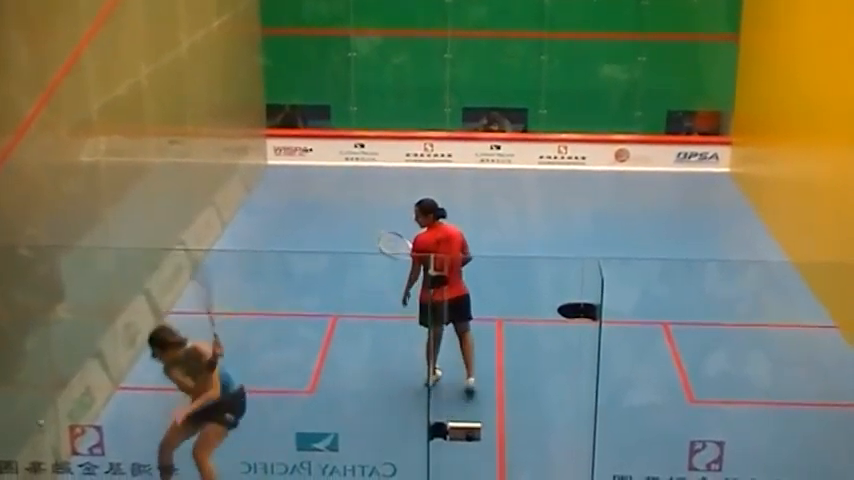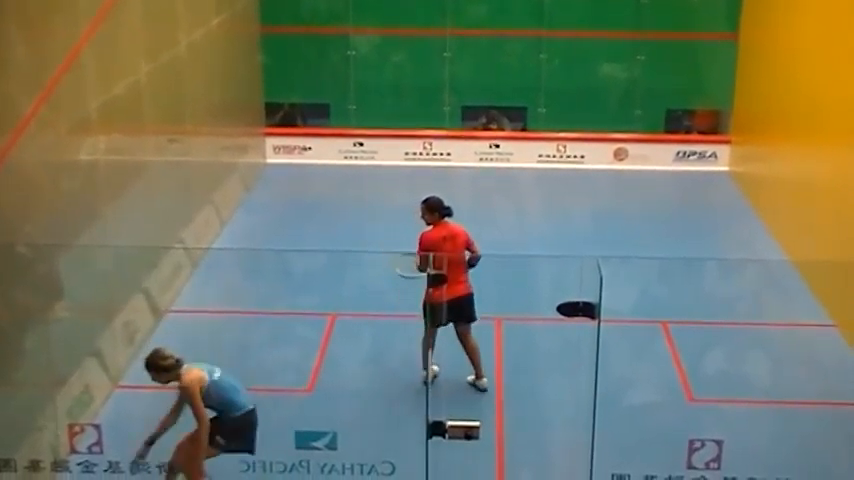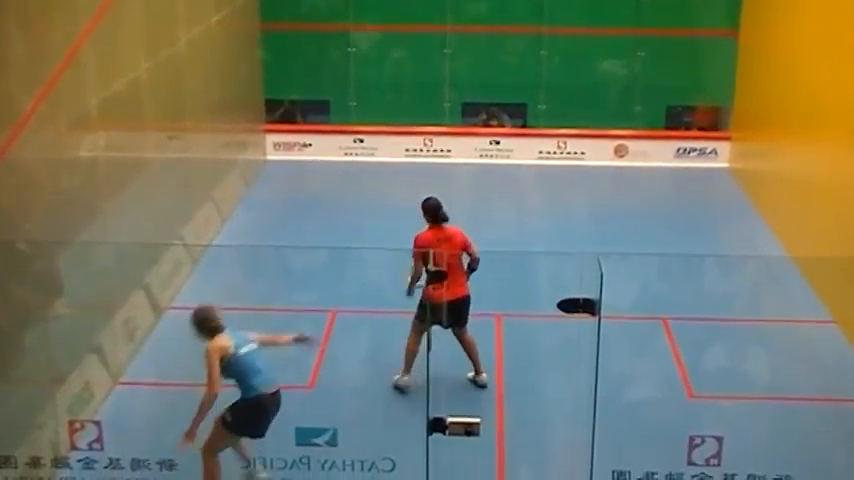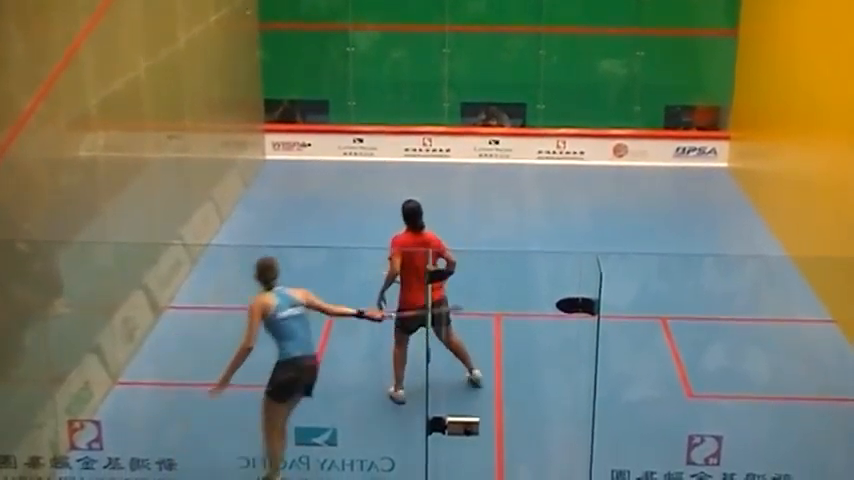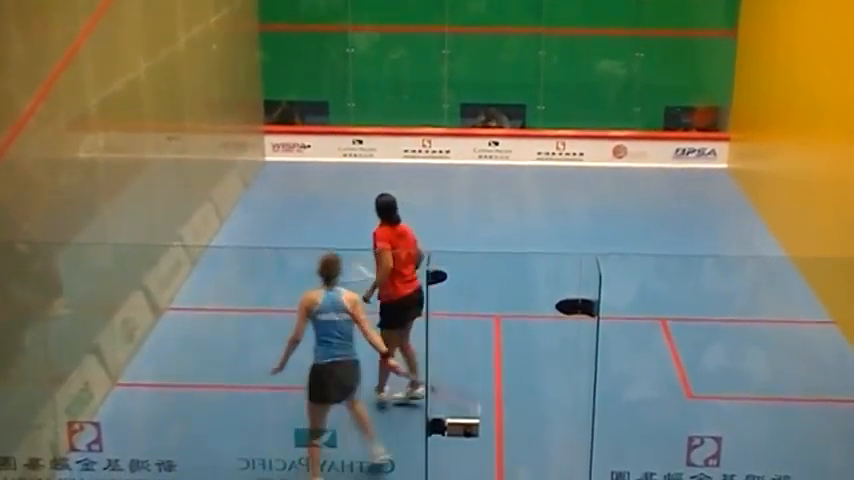
dt=0.2s
person 1, frame 1
left shoulder: (421, 240)
right shoulder: (456, 232)
left elbow: (415, 273)
right elbow: (467, 257)
left wrist: (406, 292)
left hip: (432, 298)
right hip: (458, 294)
left knee: (434, 334)
right knee: (464, 334)
left ankle: (431, 374)
right ankle: (470, 377)
person 1, frame 2
left shoulder: (426, 237)
right shoulder: (460, 231)
left elbow: (422, 268)
right elbow: (476, 256)
left wrist: (427, 264)
left hip: (436, 297)
right hip: (462, 294)
left knee: (429, 334)
right knee: (466, 336)
left ankle: (427, 371)
right ankle: (480, 378)
person 1, frame 3
left shoulder: (421, 239)
right shoulder: (458, 233)
left elbow: (417, 273)
right elbow: (475, 258)
left wrist: (410, 287)
right wrist: (466, 275)
left hip: (434, 298)
right hip: (460, 295)
left knee: (416, 333)
right knee: (462, 334)
left ankle: (404, 376)
right ankle: (480, 374)
person 1, frame 4
left shoulder: (398, 241)
right shoulder: (433, 239)
left elbow: (394, 271)
right elbow: (452, 262)
left wrist: (382, 292)
right wrist: (442, 278)
left hip: (410, 303)
right hip: (436, 299)
left knee: (400, 343)
right knee: (448, 337)
left ankle: (398, 389)
right ankle: (473, 372)
person 1, frame 5
left shoulder: (380, 233)
right shoulder: (406, 230)
left elbow: (387, 265)
right elbow: (418, 256)
left wrist: (371, 290)
left hip: (394, 296)
right hip: (414, 291)
left knee: (389, 344)
right knee: (403, 341)
left ankle: (381, 391)
right ankle: (416, 386)
person 2, frame 1
left shoulder: (199, 352)
right shoulder: (171, 369)
left elbow: (214, 392)
right elbow: (194, 392)
left wrist: (187, 410)
right wrist: (208, 369)
left hip: (231, 398)
right hip: (203, 398)
left knee: (199, 453)
right knee: (165, 447)
person 2, frame 2
left shoulder: (188, 382)
right shoulder: (188, 376)
left elbow: (204, 423)
right elbow: (173, 416)
right wrist: (150, 442)
left hip: (241, 421)
right hip: (233, 415)
left knee: (189, 462)
right knee: (181, 453)
person 2, frame 3
left shoulder: (213, 348)
right shoulder: (243, 336)
left elbow: (213, 392)
right elbow: (274, 339)
left wrist: (193, 427)
right wrist: (296, 338)
left hip: (255, 403)
right hip: (272, 398)
left knee: (209, 450)
right knee: (225, 431)
person 2, frame 4
left shoulder: (259, 302)
right shoulder: (299, 294)
left elbow: (248, 345)
right elbow: (331, 309)
left wrist: (226, 377)
right wrist: (362, 314)
left hip: (290, 366)
right hip: (311, 364)
left knee: (271, 427)
right knee: (278, 419)
person 2, frame 5
left shoulder: (310, 298)
right shoulder: (351, 298)
left elbow: (297, 337)
right elbow: (367, 331)
left wrist: (282, 363)
right wrist: (386, 355)
left hip: (324, 369)
right hip: (350, 366)
left knee: (316, 428)
right knee: (353, 403)
right ankle: (376, 450)
